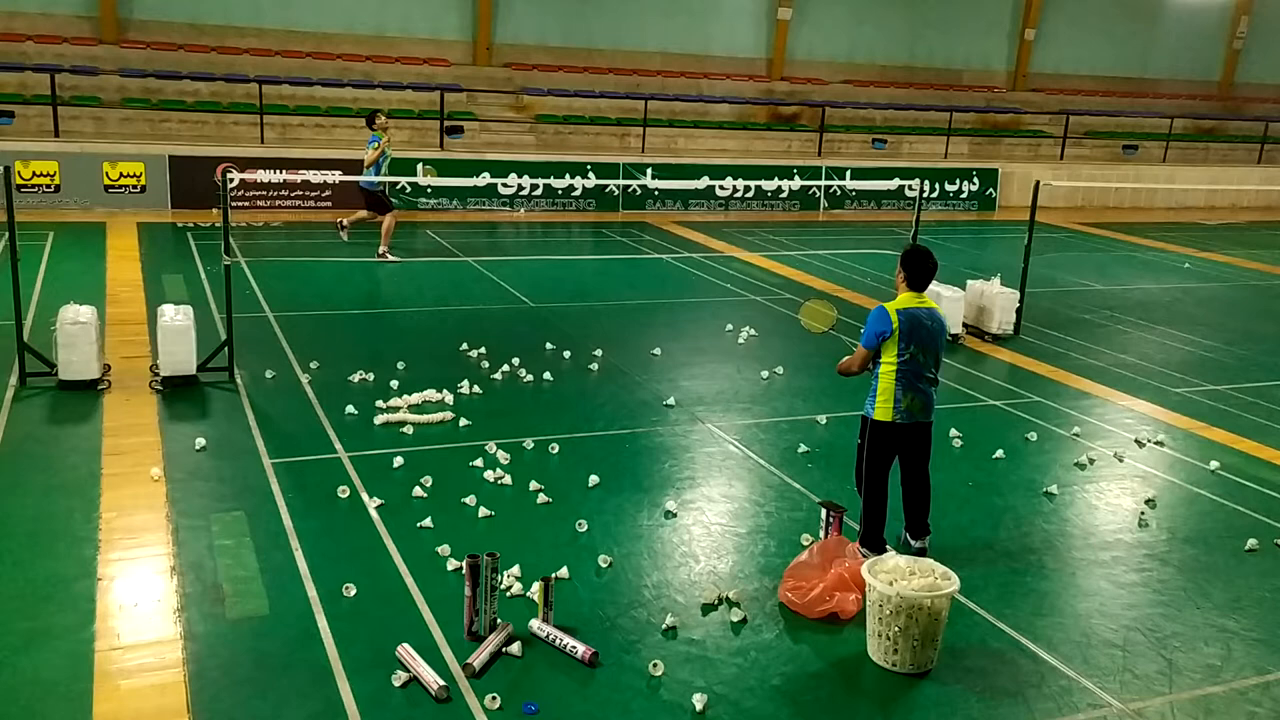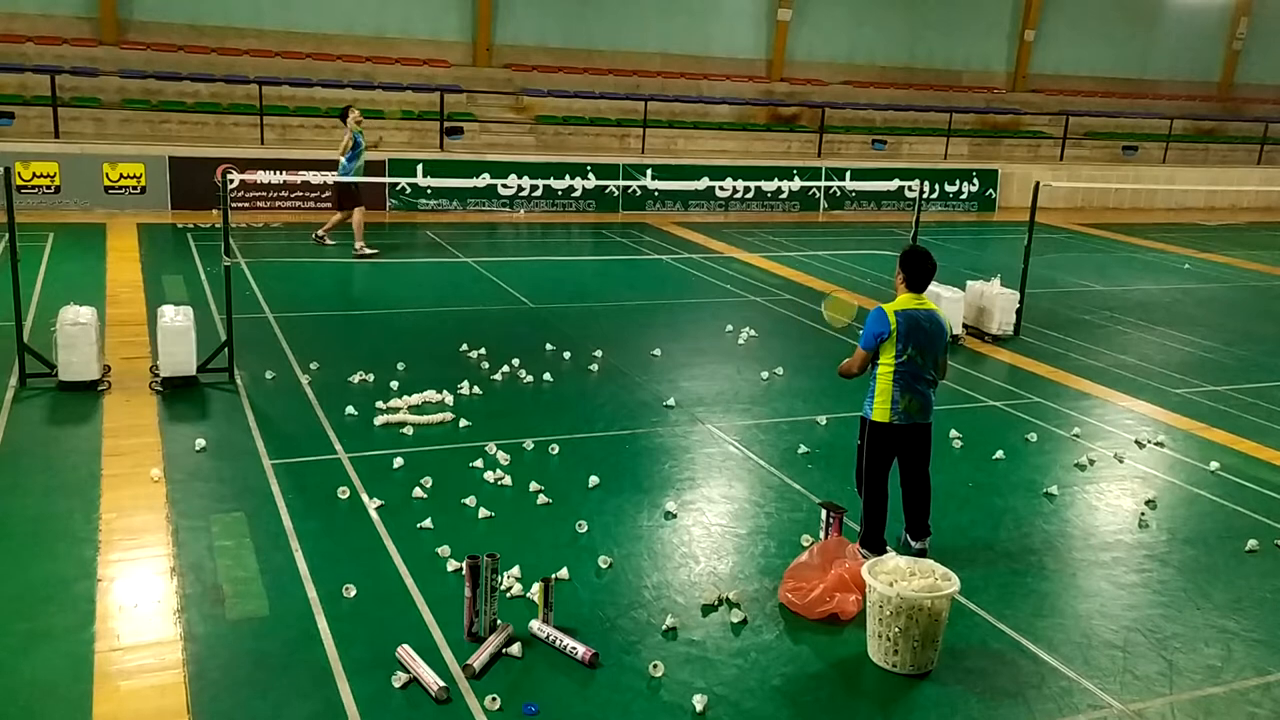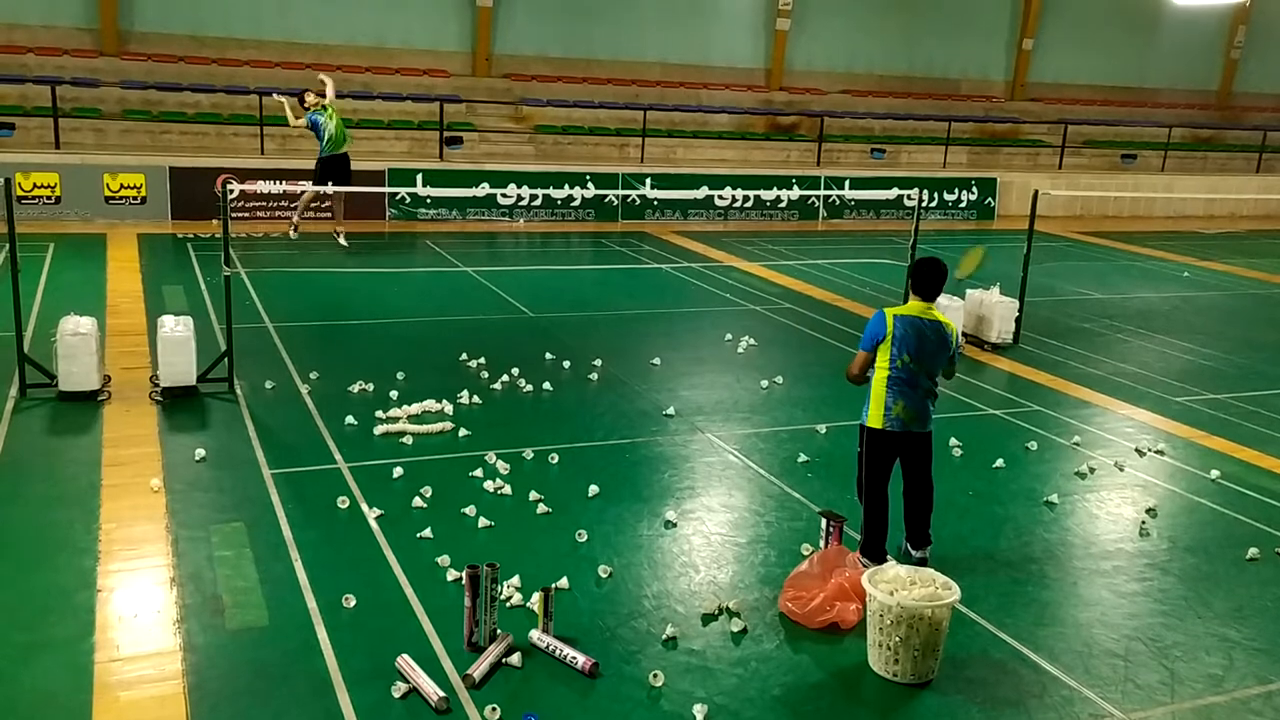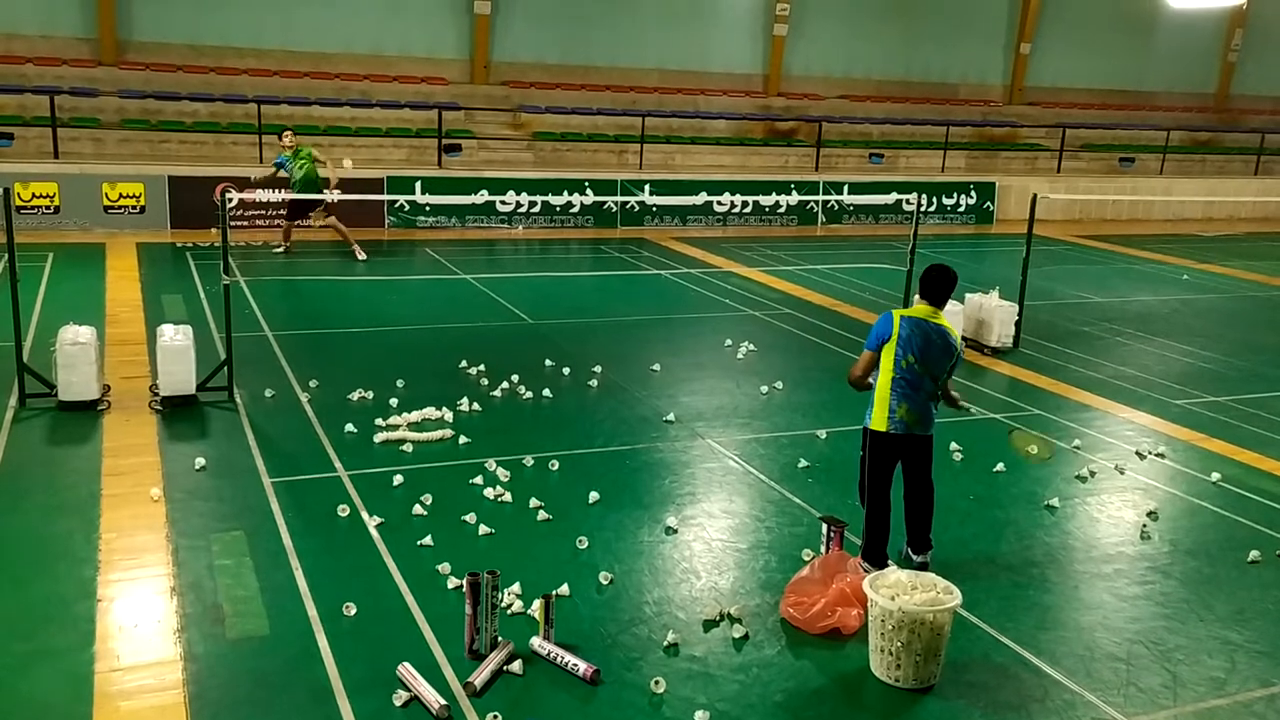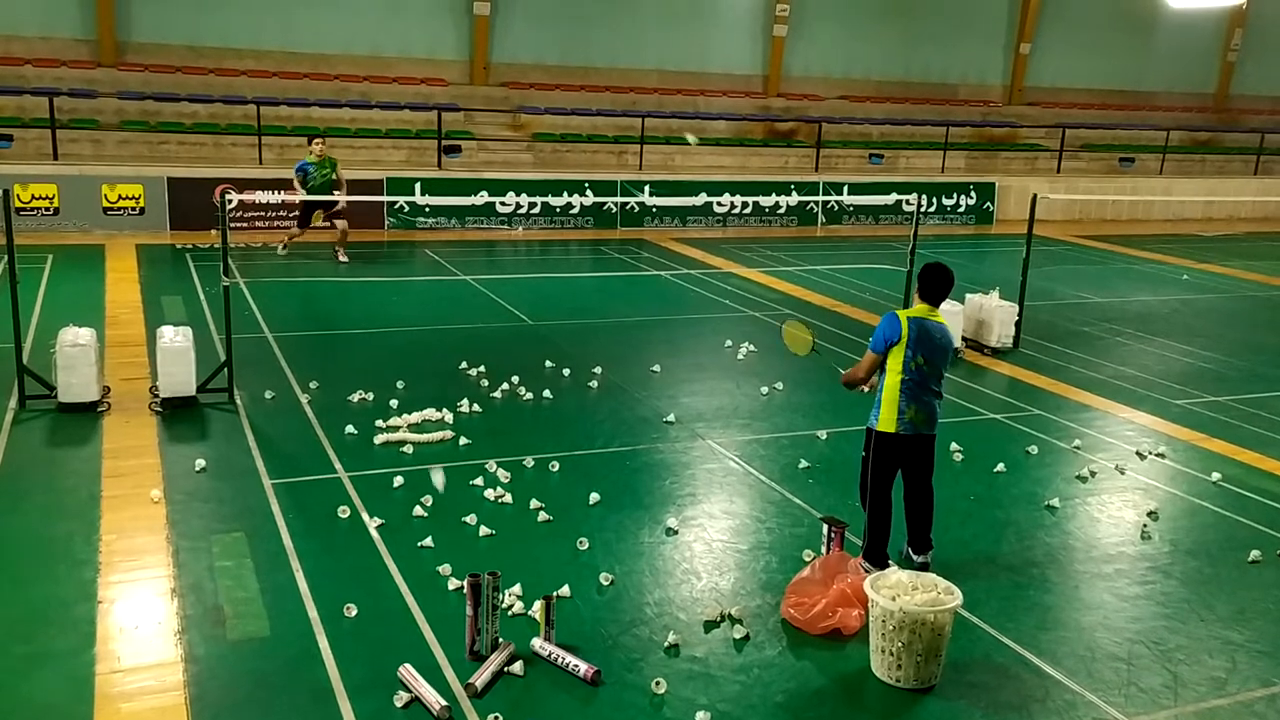
dt=0.3s
person 1, frame 1
left shoulder: (885, 314)
right shoulder: (938, 317)
left elbow: (857, 365)
left wrist: (842, 365)
left hip: (885, 413)
right hip: (922, 412)
left knee: (872, 479)
right knee: (916, 475)
left ankle: (871, 547)
right ankle: (918, 537)
person 1, frame 2
left shoulder: (884, 315)
right shoulder: (939, 319)
left elbow: (856, 367)
right elbow: (940, 372)
left wrist: (842, 368)
left hip: (884, 415)
right hip: (921, 414)
left knee: (872, 480)
right knee: (916, 476)
left ankle: (872, 548)
right ankle: (918, 538)
person 1, frame 3
left shoulder: (886, 319)
right shoulder: (948, 331)
left elbow: (856, 371)
right elbow: (948, 375)
left wrist: (862, 377)
left hip: (882, 421)
right hip: (920, 422)
left knee: (874, 488)
right knee: (918, 484)
left ankle: (873, 556)
right ankle: (918, 547)
person 1, frame 4
left shoulder: (893, 320)
right shoulder: (952, 340)
left elbow: (858, 373)
left wrist: (865, 384)
right wrist: (954, 400)
left hip: (885, 423)
right hip: (923, 426)
left knee: (876, 492)
right knee: (919, 488)
left ankle: (873, 561)
right ankle: (919, 551)
person 1, frame 5
left shoulder: (896, 321)
right shoulder: (945, 334)
left elbow: (863, 373)
left wrist: (847, 378)
right wrist: (878, 382)
left hip: (890, 424)
right hip: (926, 424)
left knee: (876, 491)
right knee: (920, 487)
left ankle: (875, 562)
right ankle: (920, 552)
